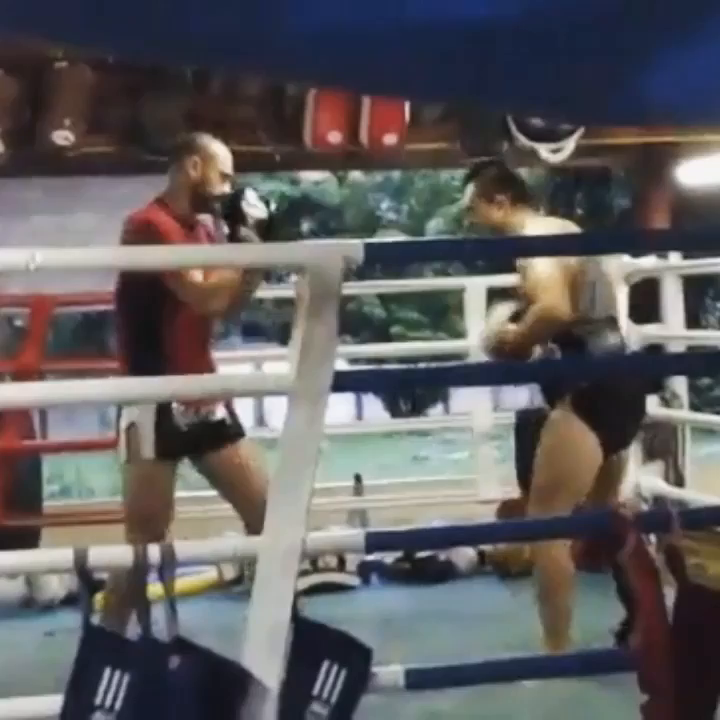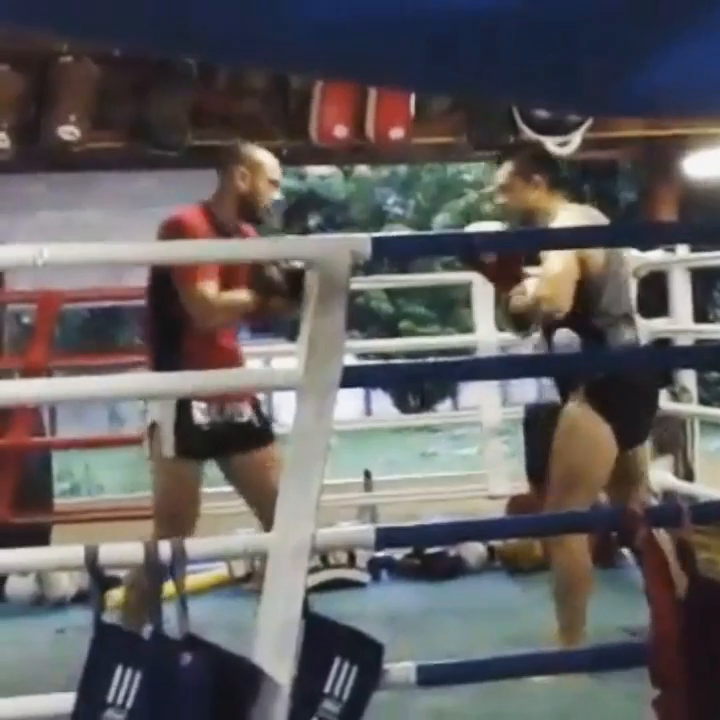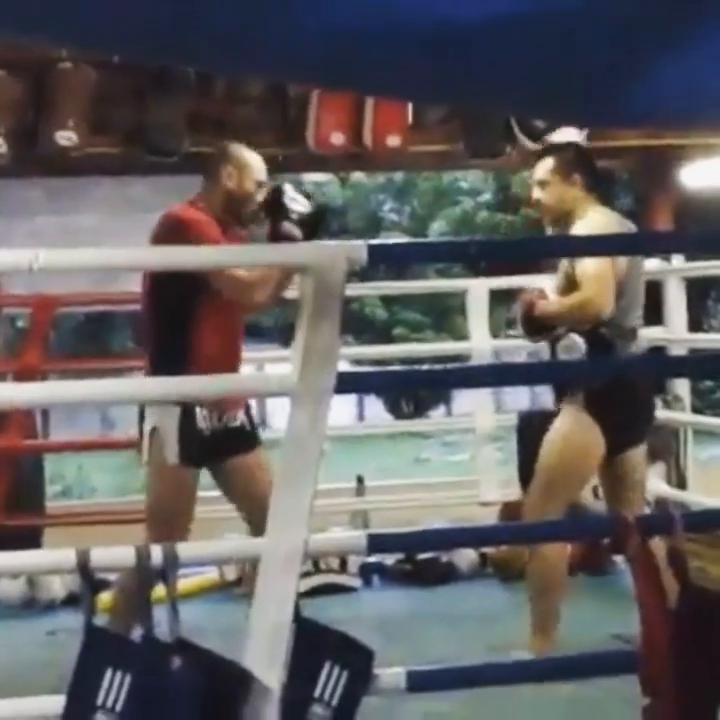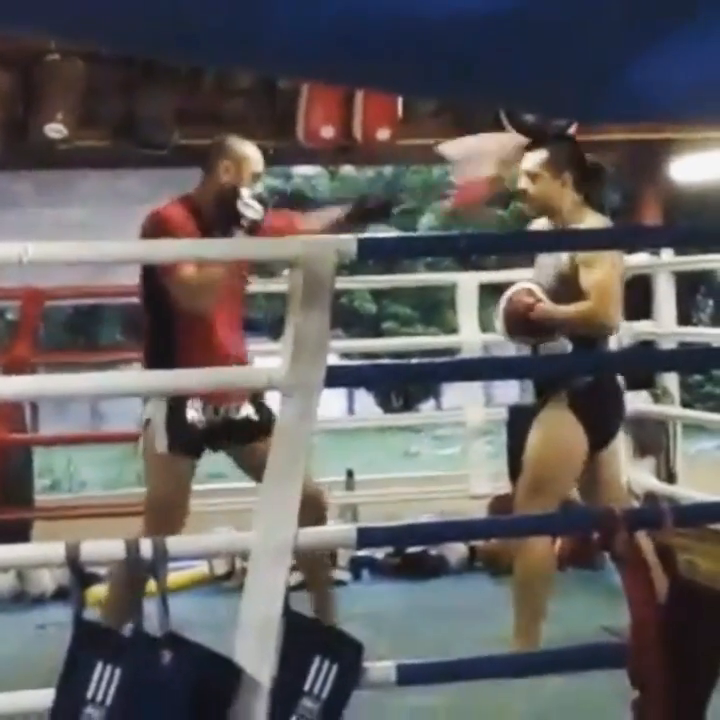
dt=0.3s
person 1, frame 1
left shoulder: (535, 242)
right shoulder: (560, 229)
left elbow: (554, 310)
left wrist: (512, 341)
right wrist: (524, 326)
left hip: (589, 391)
right hip: (619, 383)
left knee: (544, 521)
right knee: (601, 511)
left ankle: (556, 653)
person 1, frame 2
left shoulder: (563, 228)
right shoulder: (587, 219)
left elbow: (554, 302)
left wrist: (517, 300)
right wrist: (521, 281)
left hip: (603, 384)
right hip: (631, 377)
left knee: (562, 517)
right knee: (632, 509)
left ankle: (570, 648)
person 1, frame 3
left shoulder: (592, 228)
right shoulder: (607, 226)
left elbow: (597, 302)
left wrist: (543, 309)
left hip: (600, 390)
right hip: (624, 387)
left knee: (539, 515)
right knee: (633, 519)
left ankle: (540, 649)
person 1, frame 4
left shoulder: (592, 235)
right shoulder: (545, 229)
left elbow: (605, 315)
left wrist: (540, 313)
left hip: (577, 389)
right hip: (582, 388)
left knee: (530, 515)
right knee: (616, 515)
left ankle: (524, 648)
person 2, frame 1
left shoulder: (198, 227)
right shoulder: (150, 225)
left elbow: (229, 299)
right elbow: (205, 298)
left wrist: (257, 245)
right wrist: (242, 244)
left hip: (205, 400)
right hip: (157, 406)
left knee: (265, 513)
right knee: (146, 541)
person 2, frame 2
left shoulder: (247, 235)
right shoulder: (185, 227)
left elbow: (263, 312)
right elbow: (207, 312)
left wrist: (292, 288)
right wrist: (264, 286)
left hip: (236, 401)
right hip: (184, 403)
right knee: (172, 539)
person 2, frame 3
left shoulder: (230, 232)
right shoulder: (184, 223)
left elbow: (265, 296)
right elbow: (249, 293)
left wrist: (291, 238)
right wrist: (286, 240)
left hip: (227, 408)
right hip: (180, 410)
left knee: (273, 527)
right knee: (165, 546)
person 2, frame 4
left shoulder: (237, 220)
right shoulder: (168, 221)
left elbow: (306, 228)
right elbow: (195, 296)
left wrist: (357, 210)
right wrist: (237, 235)
left hip: (238, 394)
right hip: (181, 402)
left knee: (309, 502)
right knee: (160, 534)
left ankle: (328, 630)
